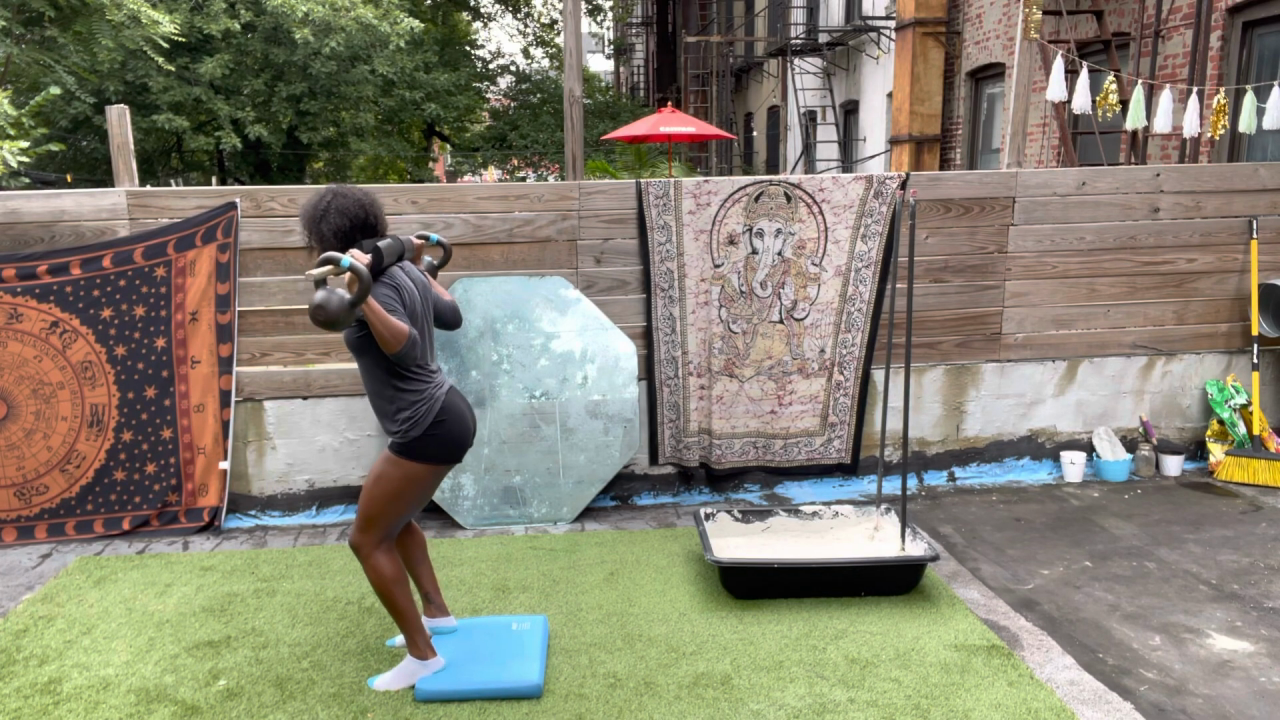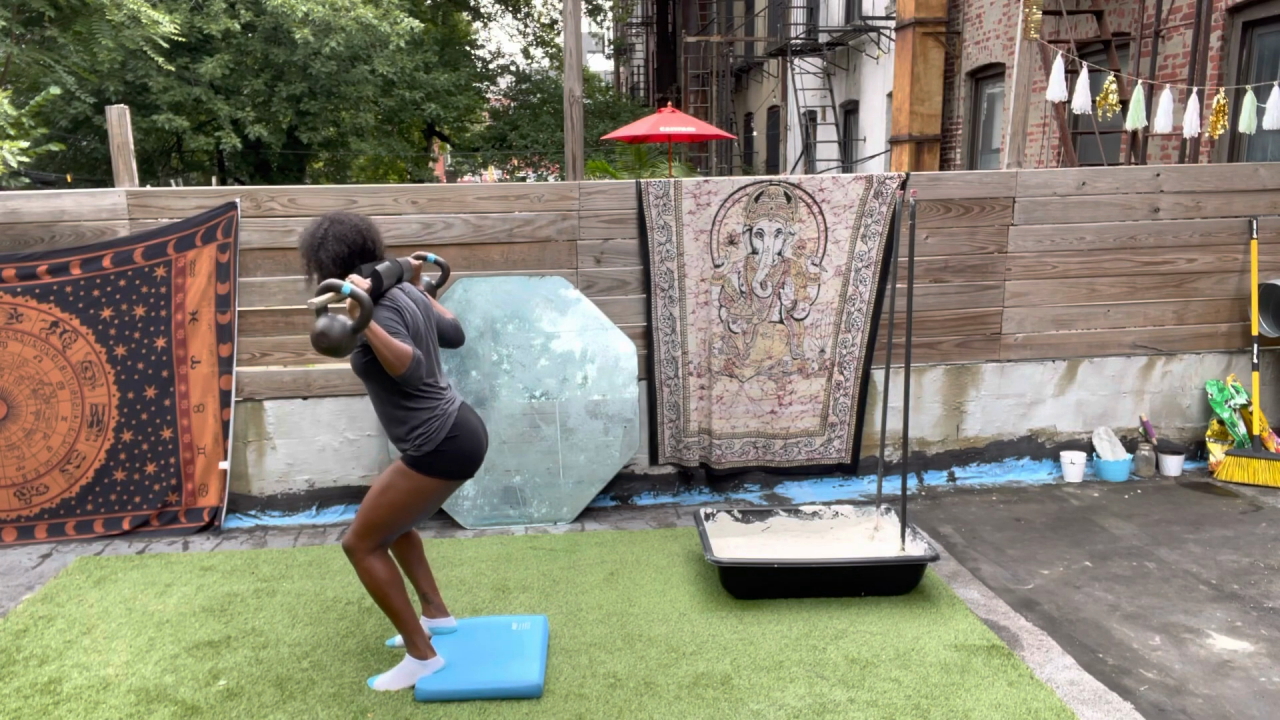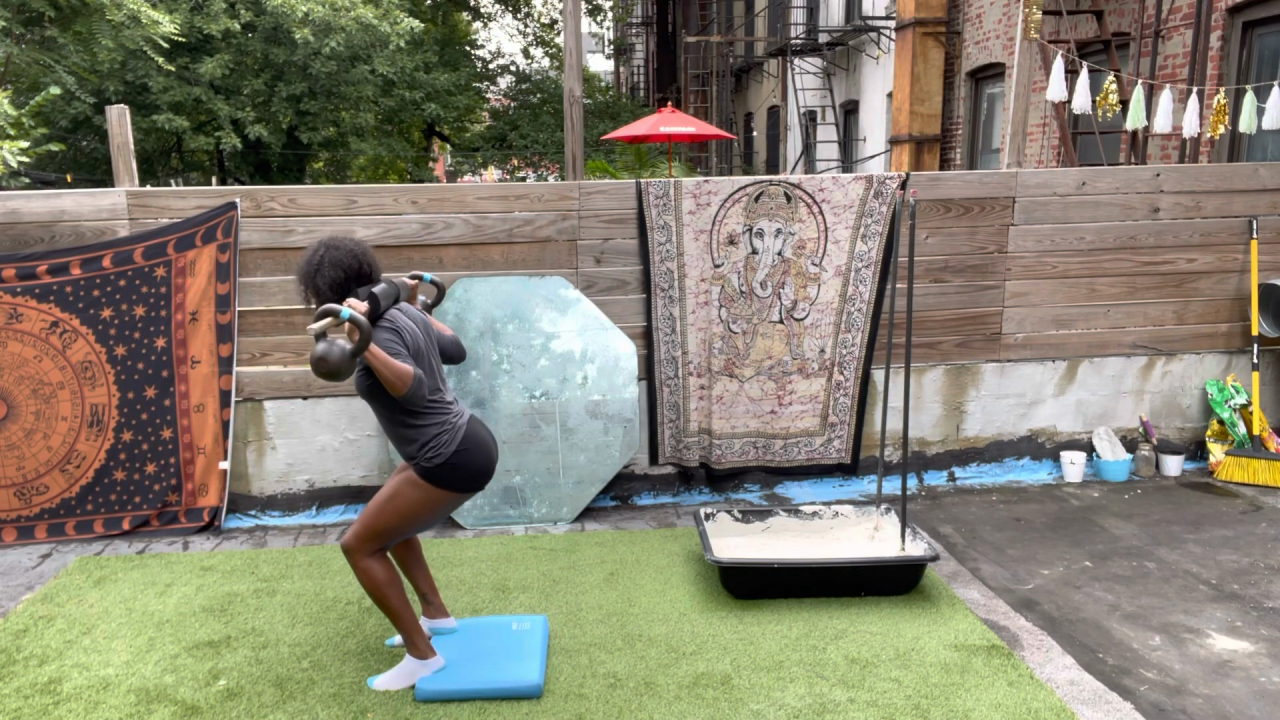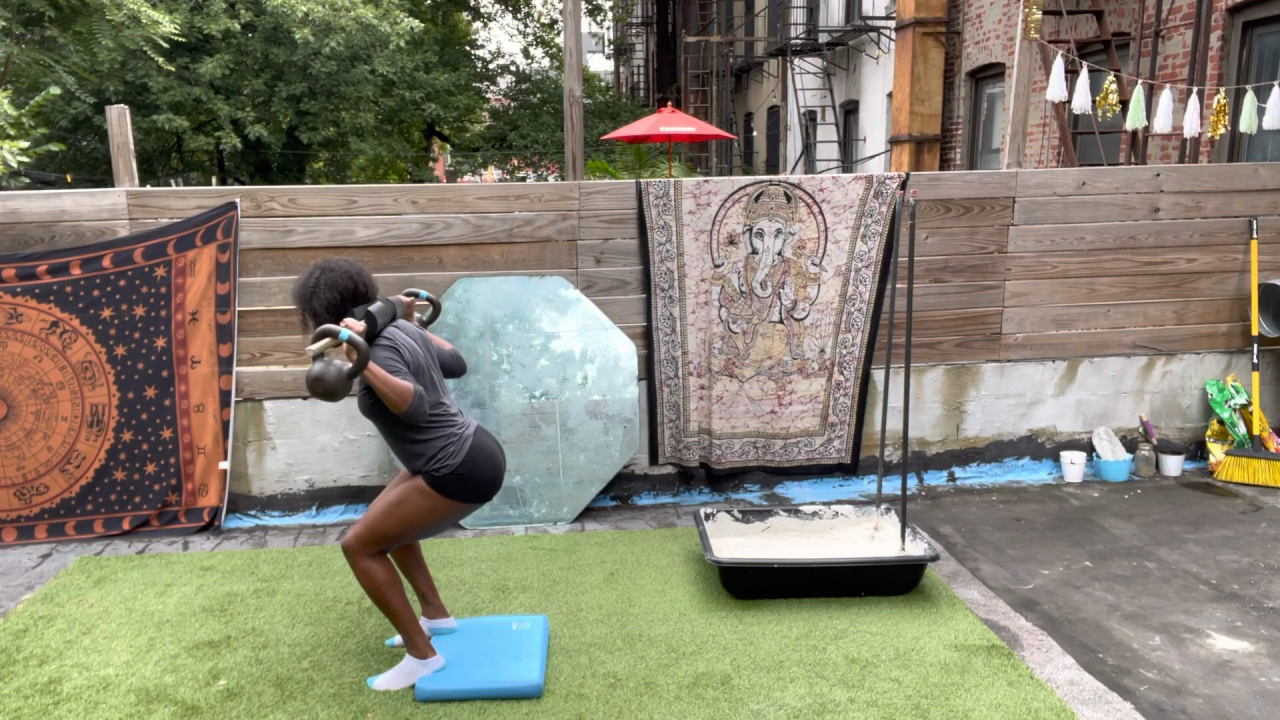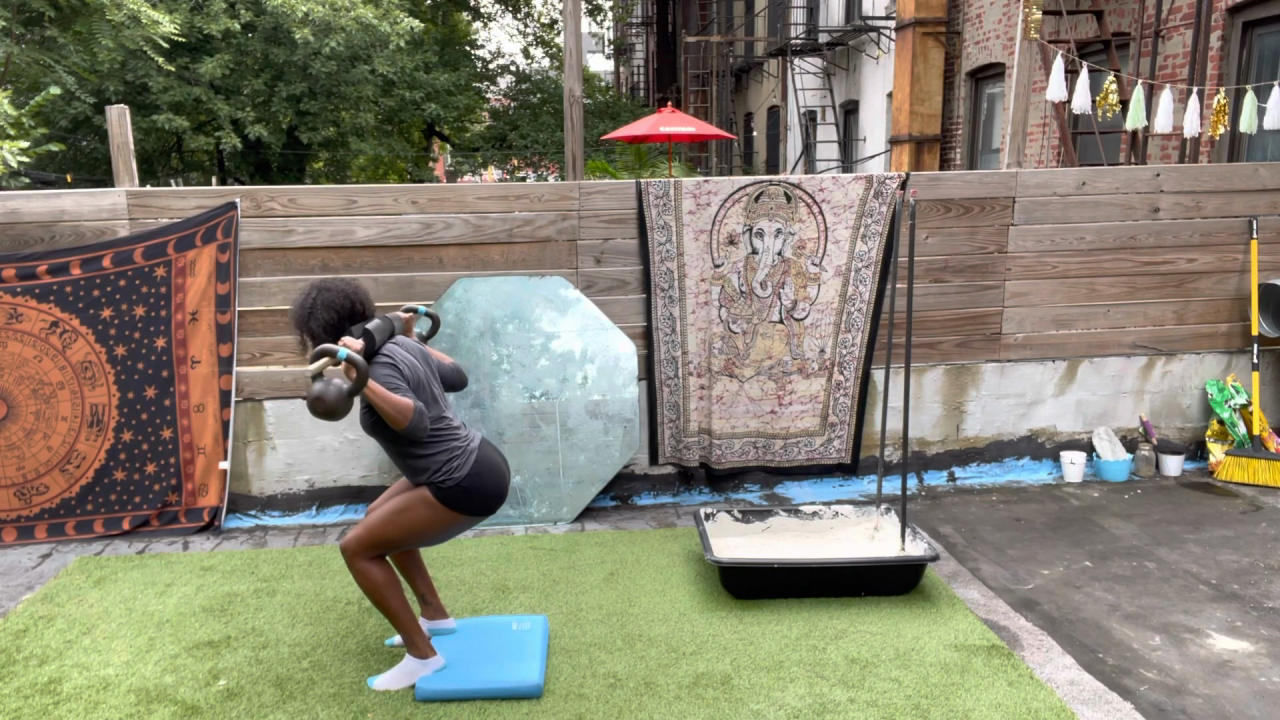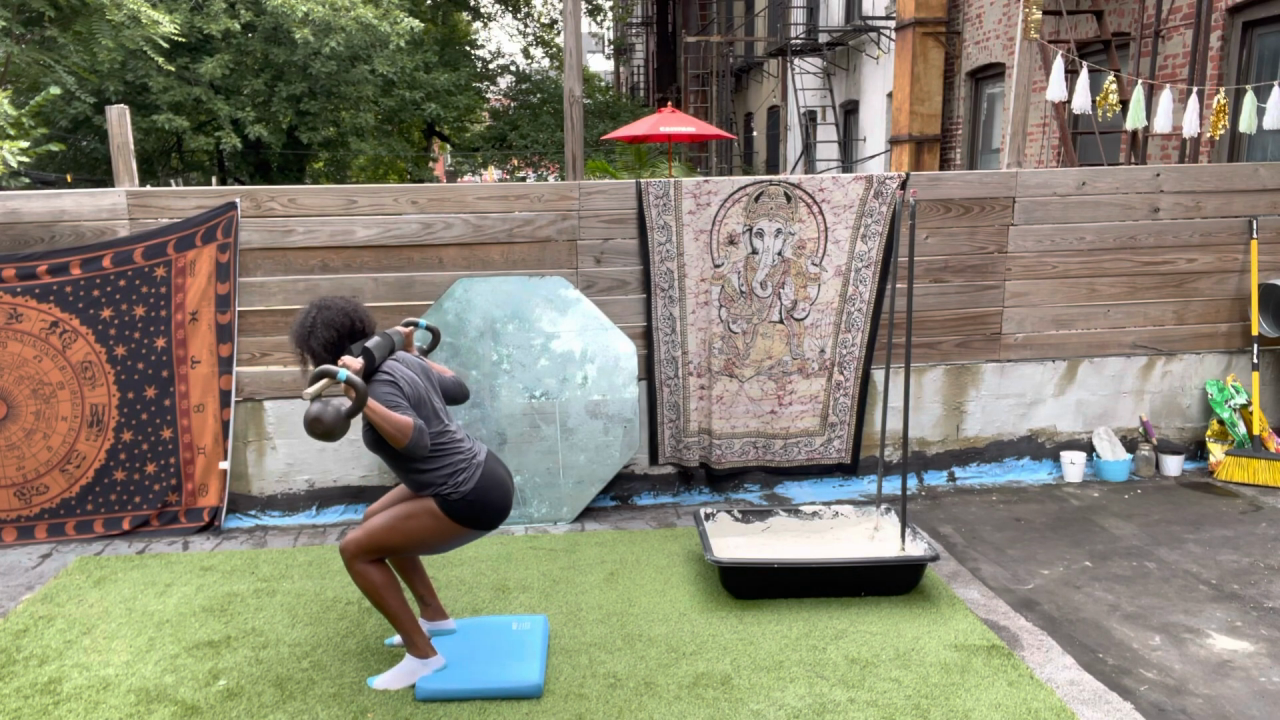
dt=0.3s
person 1, frame 1
left shoulder: (378, 285)
right shoulder: (403, 272)
left elbow: (408, 350)
right elbow: (452, 317)
left wrist: (360, 299)
left hip: (428, 431)
right hip: (446, 417)
left knee: (368, 539)
right knee: (392, 516)
left ankle: (423, 655)
right ankle: (437, 613)
person 1, frame 2
left shoulder: (380, 308)
right shoulder: (403, 293)
left elbow: (414, 371)
right elbow: (455, 335)
left wrist: (362, 323)
left hip: (442, 447)
right hip: (458, 431)
left knee: (361, 543)
right knee: (389, 518)
left ankle: (422, 654)
right ankle: (436, 614)
person 1, frame 3
left shoulder: (378, 331)
right shoulder: (402, 314)
left elbow: (416, 391)
right elbow: (456, 351)
left wrist: (363, 346)
left hip: (454, 462)
right hip: (466, 444)
left knee: (359, 544)
right knee: (386, 519)
left ankle: (423, 656)
right ankle: (436, 615)
person 1, frame 4
left shoulder: (378, 349)
right shoulder: (400, 331)
left elbow: (417, 408)
right elbow: (456, 364)
left wrist: (362, 364)
left hip: (462, 473)
right hip: (472, 453)
left knee: (359, 545)
right knee: (385, 520)
left ankle: (423, 655)
right ankle: (436, 615)
person 1, frame 5
left shoulder: (378, 367)
right shoulder: (400, 347)
left elbow: (417, 424)
right elbow: (457, 378)
left wrist: (360, 382)
left hip: (469, 487)
right hip: (476, 465)
left knee: (358, 546)
right knee: (379, 519)
left ankle: (422, 655)
right ankle: (435, 616)
person 1, frame 6
left shoulder: (379, 385)
right shoulder: (401, 363)
left elbow: (417, 442)
right elbow: (459, 391)
left wrist: (361, 401)
left hip: (473, 500)
right hip: (481, 476)
left knee: (356, 548)
right knee: (376, 522)
left ankle: (422, 654)
right ankle: (434, 616)
